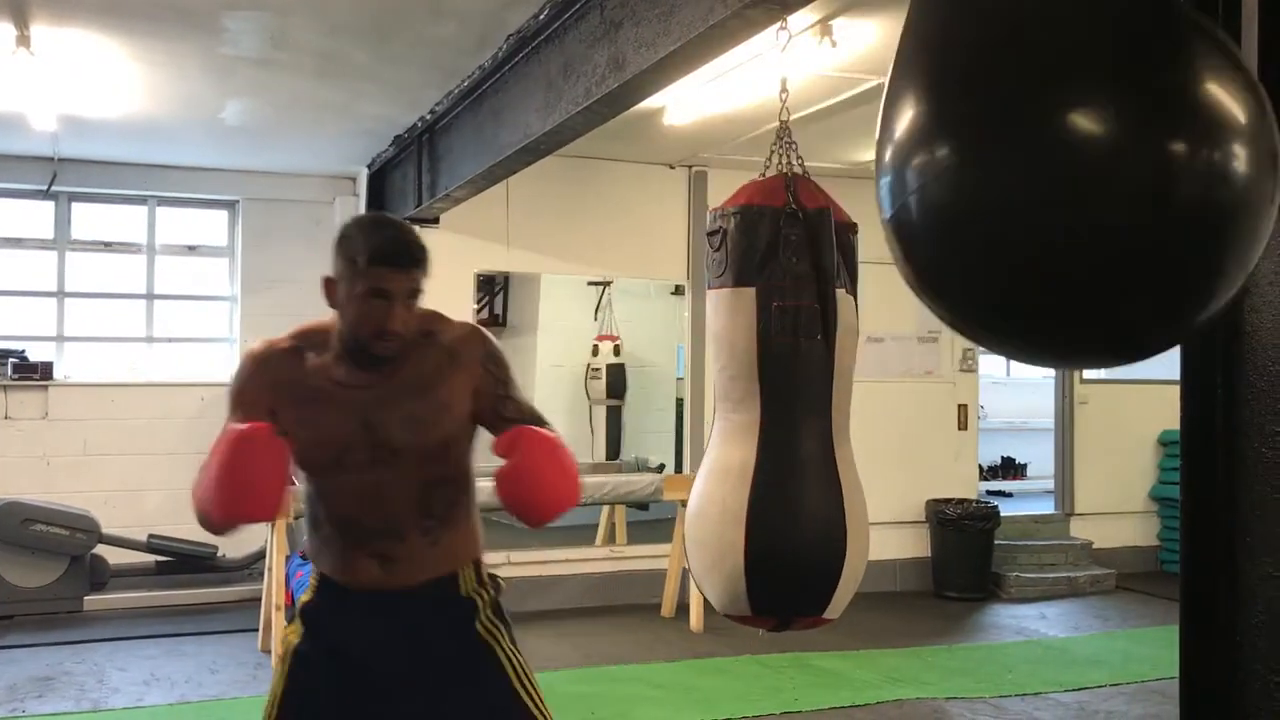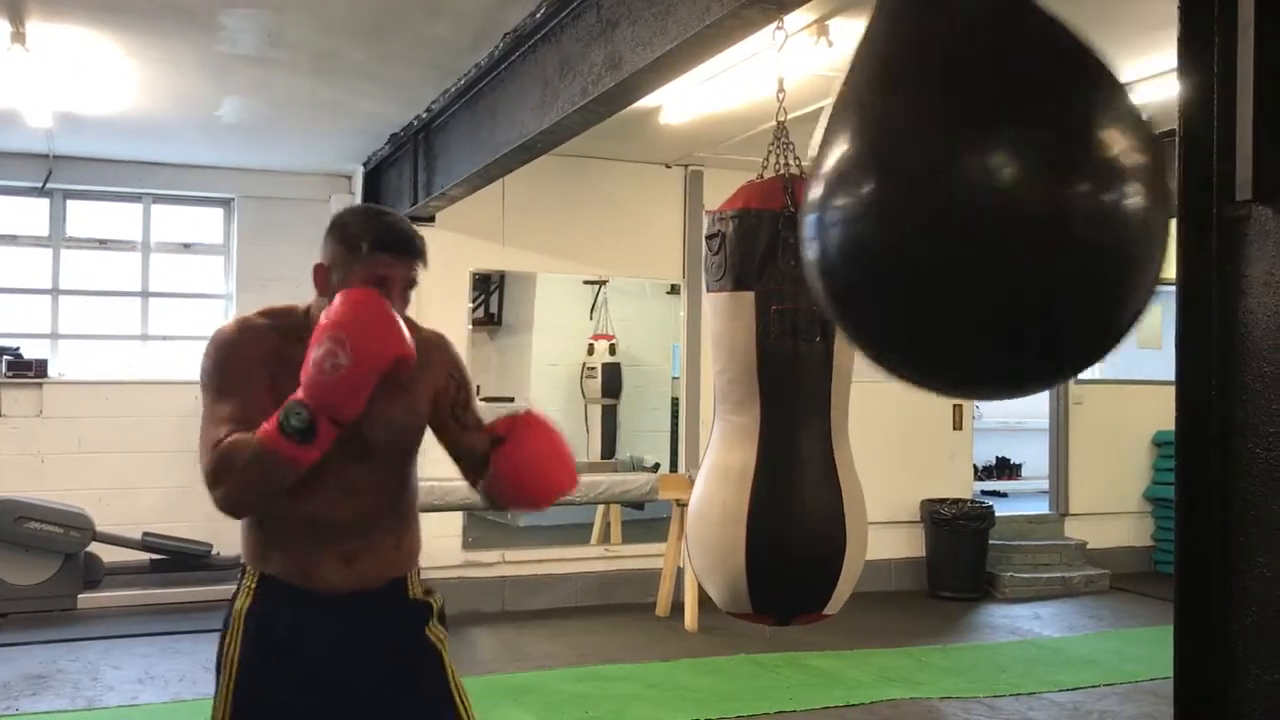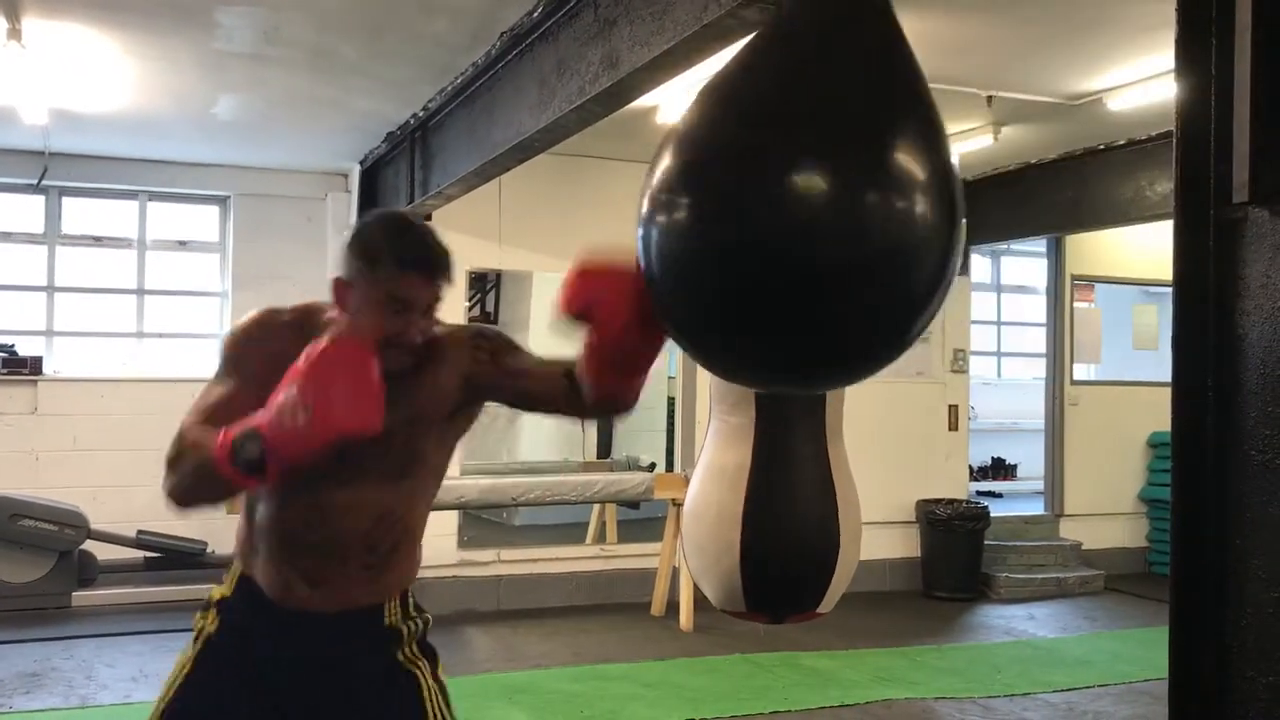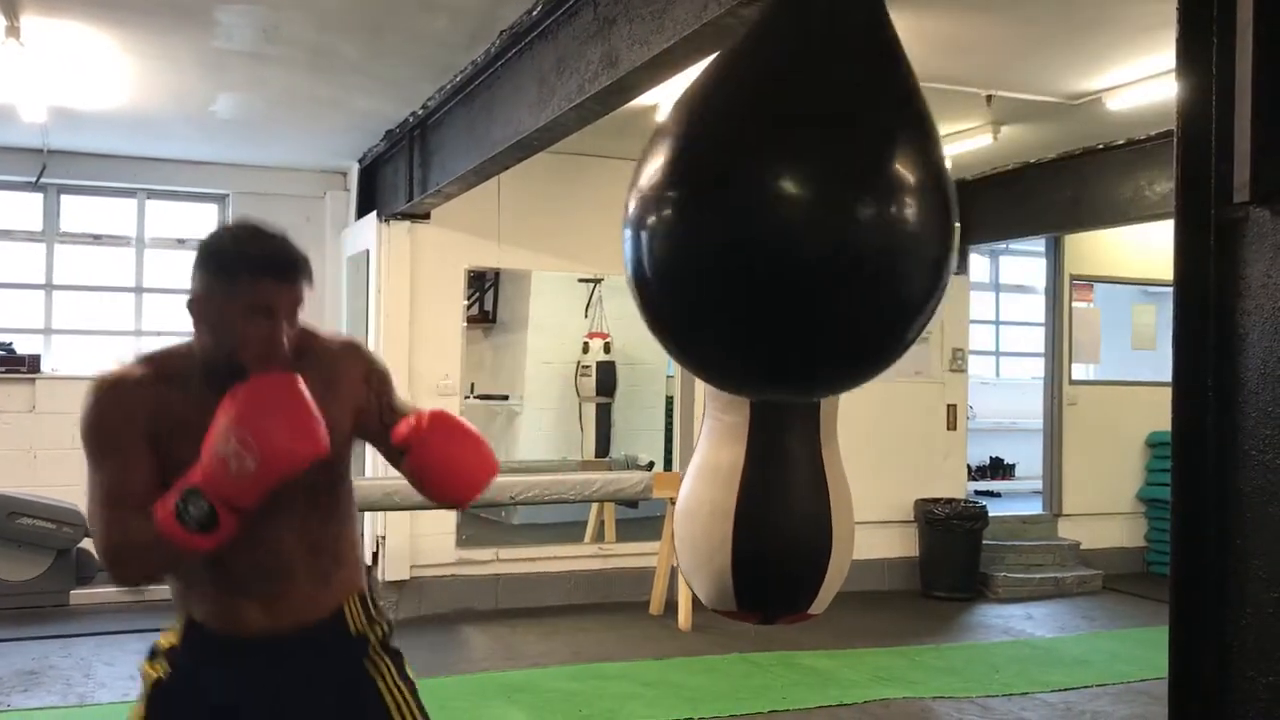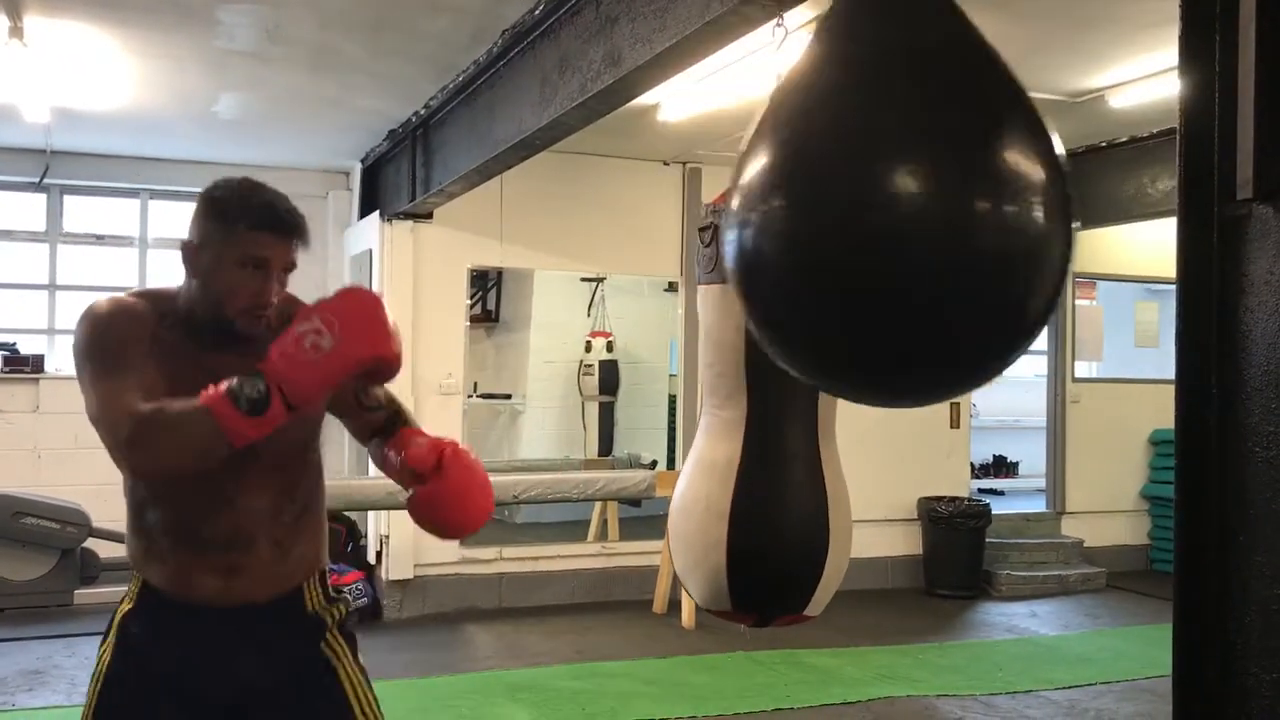
dt=0.3s
person 1, frame 1
left shoulder: (463, 351)
right shoulder: (278, 368)
left elbow: (531, 435)
right elbow: (227, 491)
left wrist: (542, 461)
right wrist: (219, 495)
left hip: (450, 611)
right hip: (337, 613)
person 1, frame 2
left shoulder: (429, 356)
right shoulder: (250, 343)
left elbow: (489, 474)
right elbow: (232, 489)
left wrist: (517, 456)
right wrist: (318, 403)
left hip: (392, 615)
right hip: (278, 617)
person 1, frame 3
left shoulder: (463, 360)
right shoulder: (271, 340)
left elbow: (596, 393)
right elbow: (183, 479)
left wrist: (626, 323)
right wrist: (267, 438)
left hip: (372, 636)
right hip: (249, 623)
person 1, frame 4
left shoulder: (343, 370)
right shoulder: (128, 398)
left elbow: (417, 447)
right elbow: (123, 561)
left wrist: (438, 452)
right wrist: (213, 495)
left hip: (335, 652)
right hip: (205, 661)
person 1, frame 5
left shoulder: (319, 335)
right shoulder: (121, 327)
left elbow: (383, 421)
right elbow: (142, 450)
left wrist: (425, 456)
right wrist: (274, 389)
left hip: (294, 629)
right hip: (161, 629)
